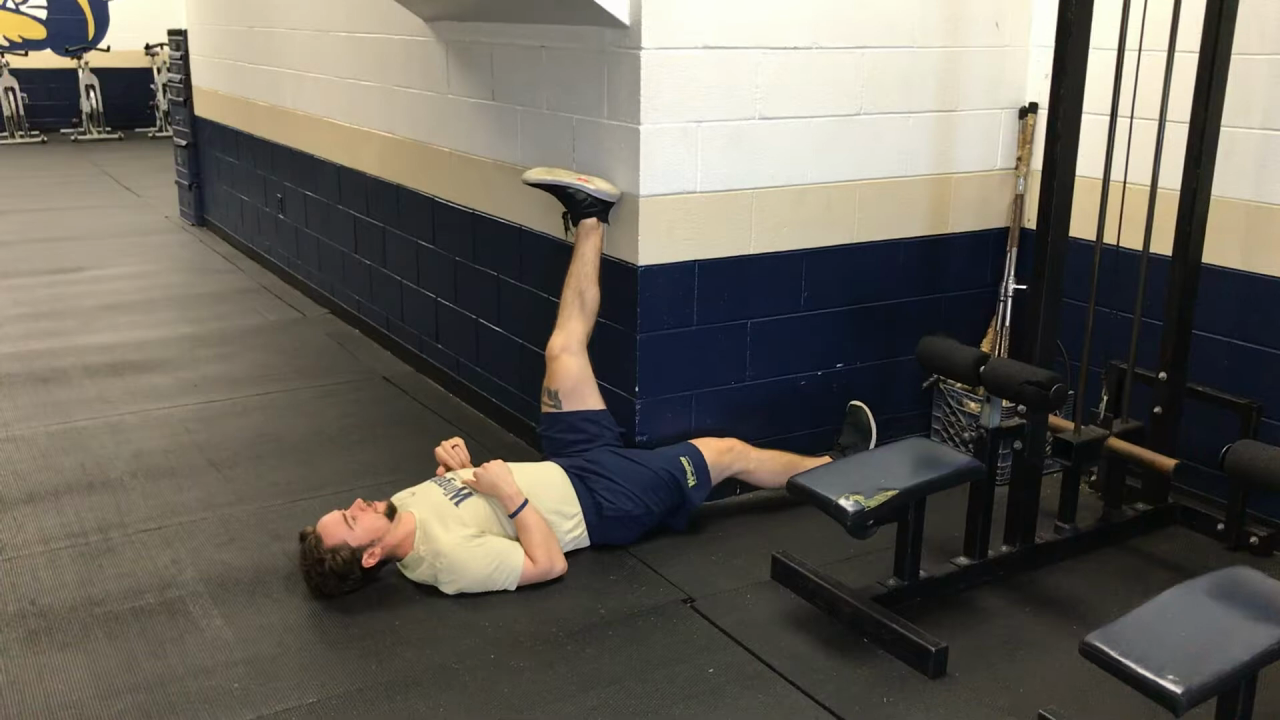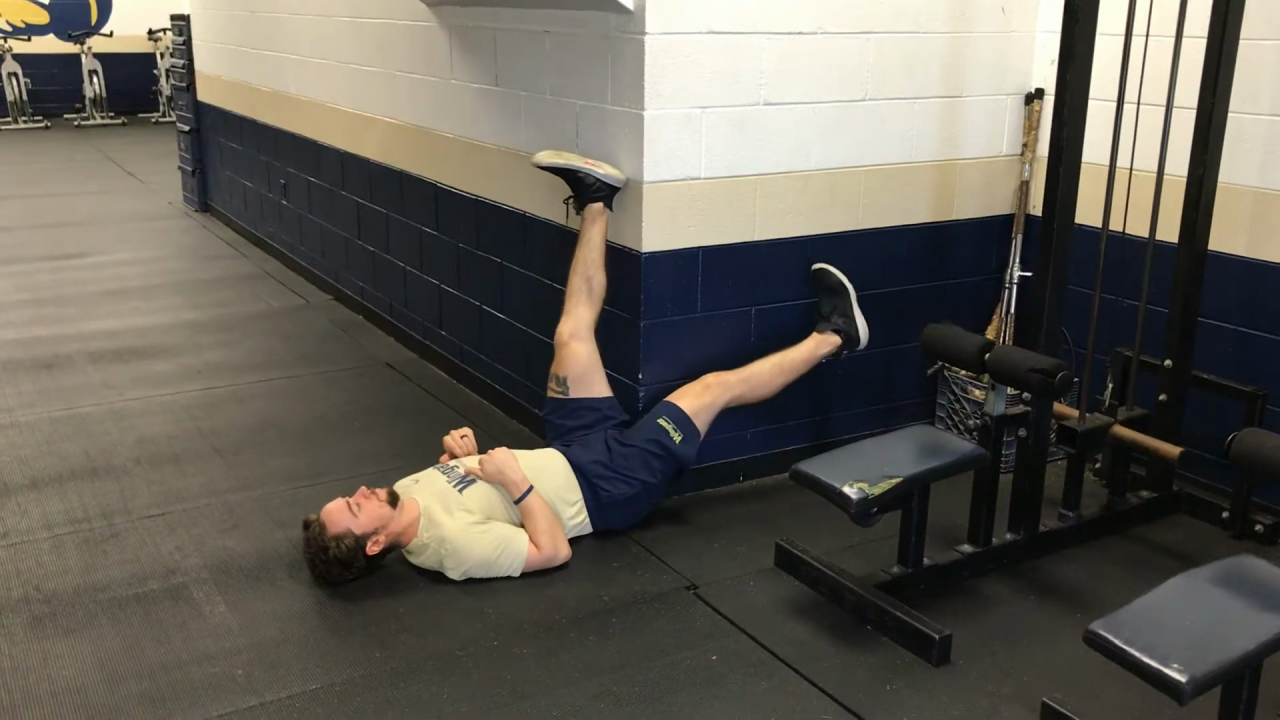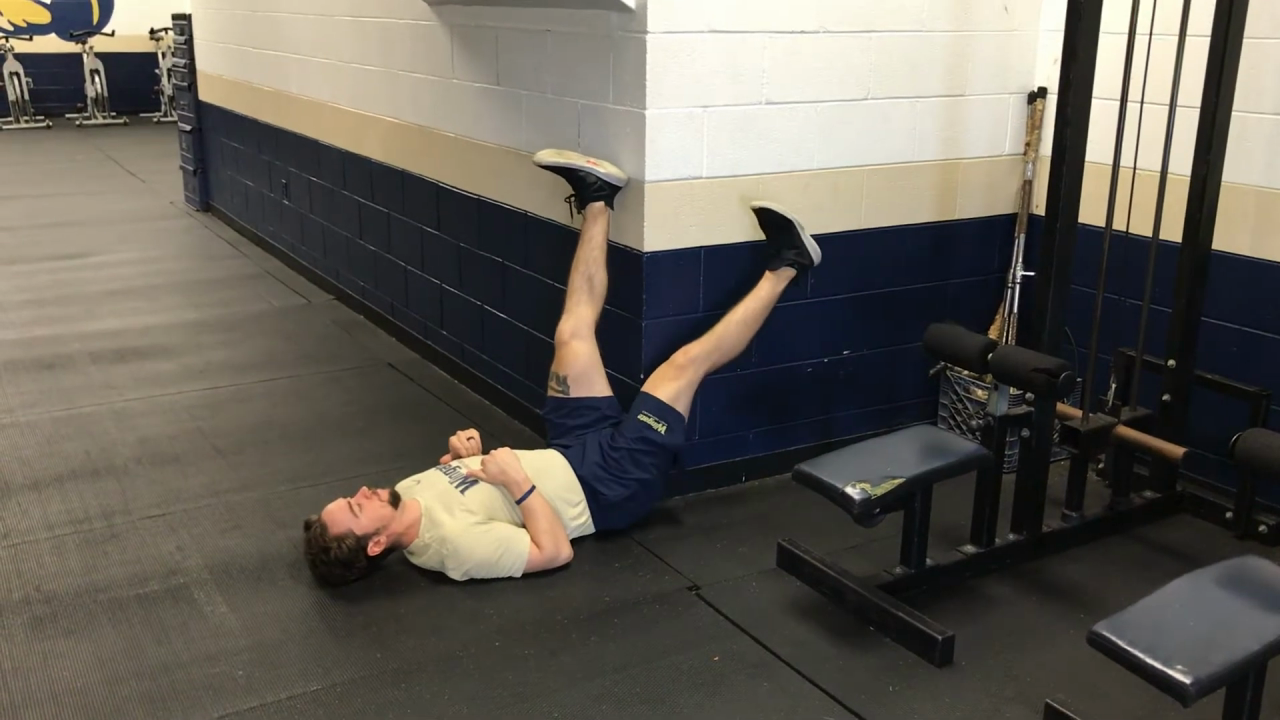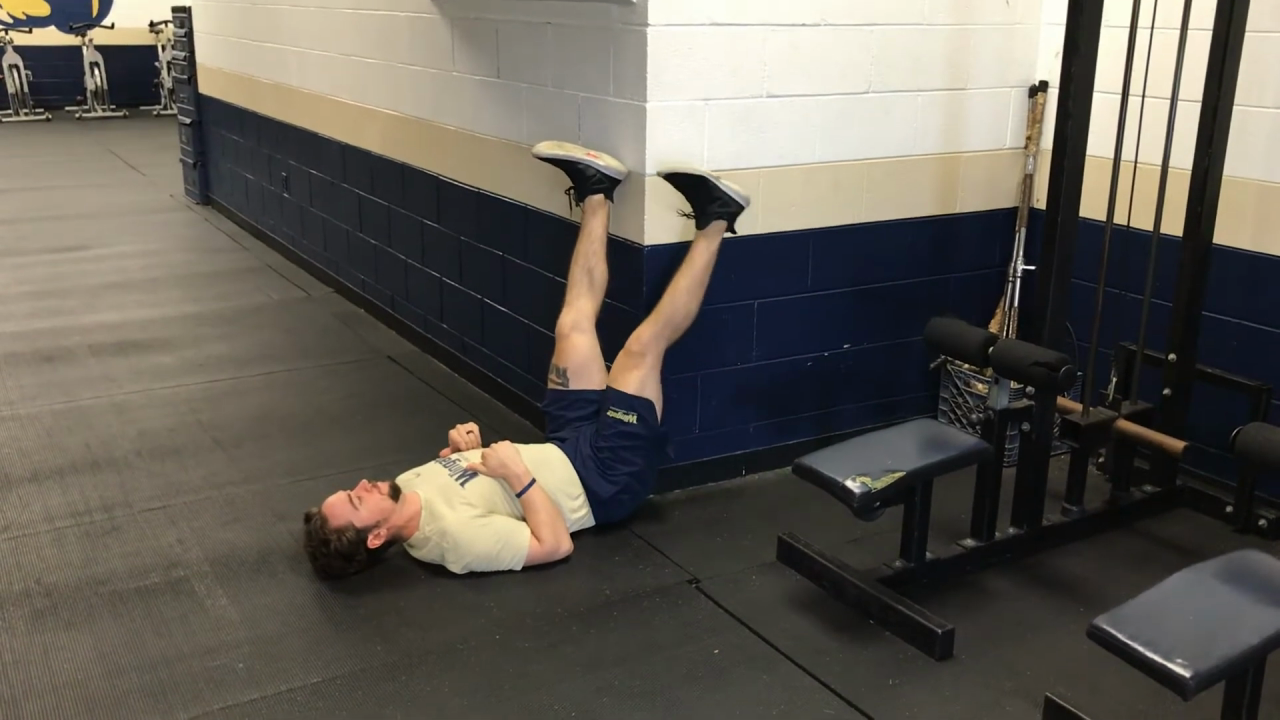
dt=1s
person 1, frame 1
left shoulder: (405, 509)
right shoulder: (448, 560)
right elbow: (548, 564)
left wrist: (457, 466)
right wrist: (508, 492)
left hip: (570, 464)
right hip: (602, 499)
left knee: (564, 348)
right knee: (730, 453)
left ankle: (588, 219)
right ankle: (835, 467)
person 1, frame 2
left shoulder: (410, 495)
right shoulder: (450, 546)
right elbow: (552, 552)
left wrist: (461, 453)
right wrist: (515, 480)
left hip: (572, 453)
right hip: (605, 486)
left knee: (572, 335)
right knee: (715, 386)
left ankle: (594, 204)
right ankle: (829, 336)
person 1, frame 3
left shoulder: (408, 496)
right shoulder: (451, 546)
right elbow: (554, 552)
left wrist: (464, 456)
right wrist: (517, 482)
left hip: (571, 453)
right hip: (610, 484)
right knee: (687, 361)
left ankle: (595, 202)
right ankle: (781, 270)
person 1, frame 4
left shoulder: (410, 487)
right shoulder: (451, 538)
right elbow: (555, 544)
left wrist: (463, 449)
right wrist: (517, 474)
left hip: (565, 448)
right hip: (605, 480)
right knee: (642, 347)
left ankle: (595, 195)
right ankle: (711, 226)
